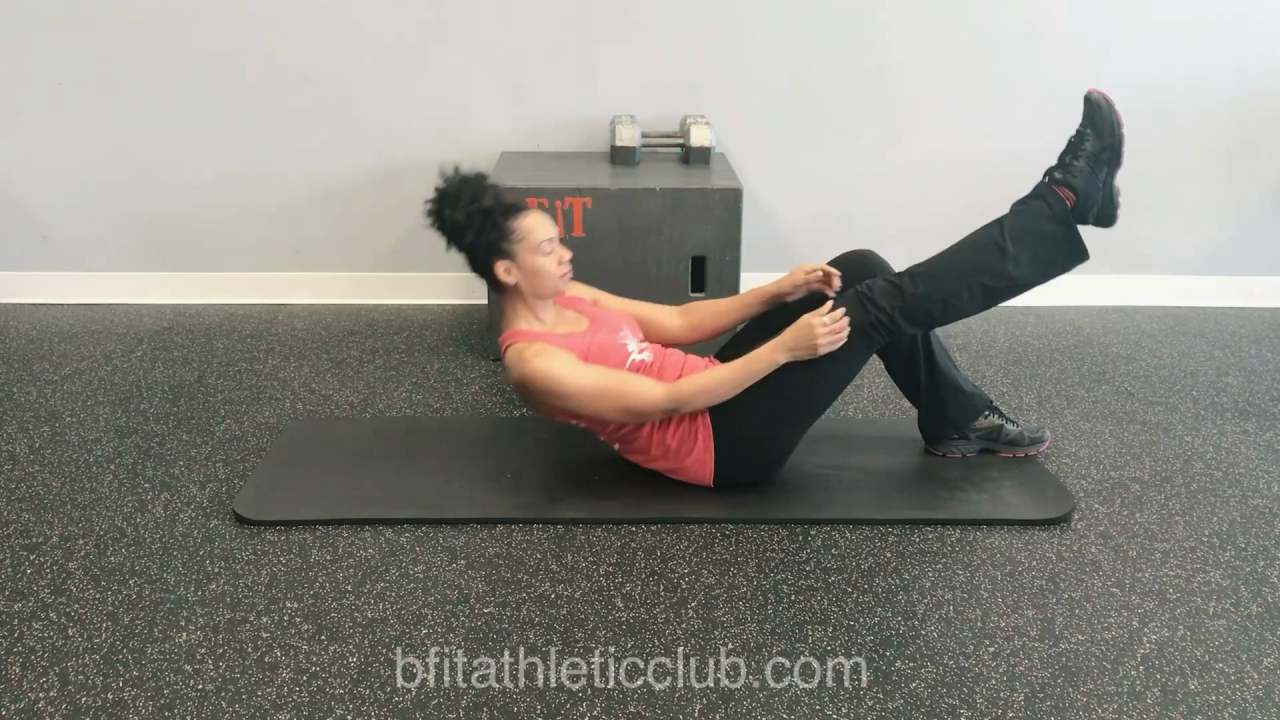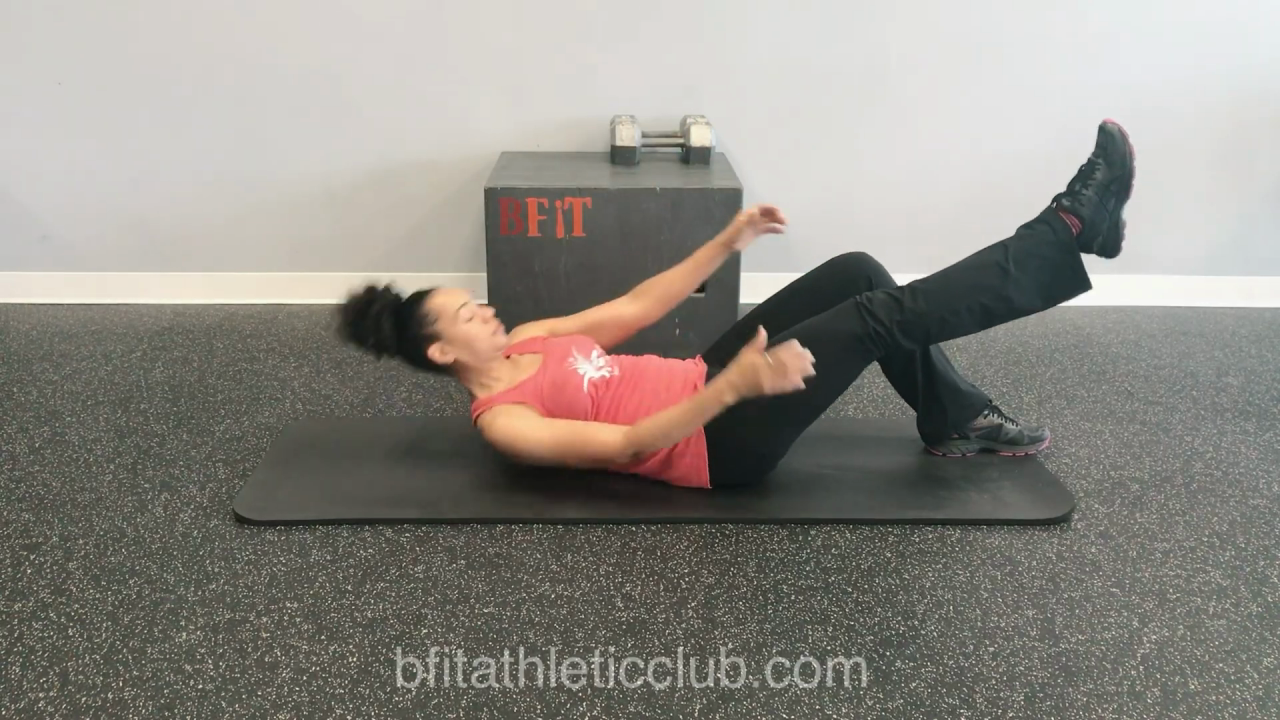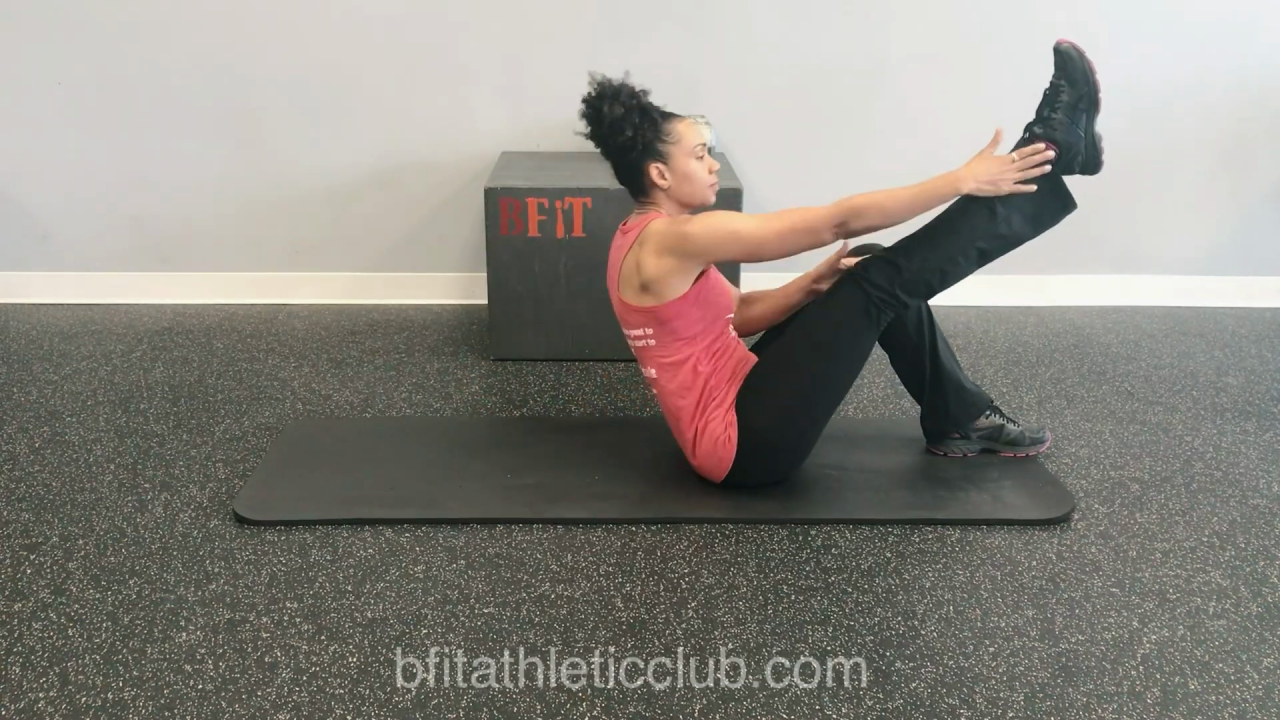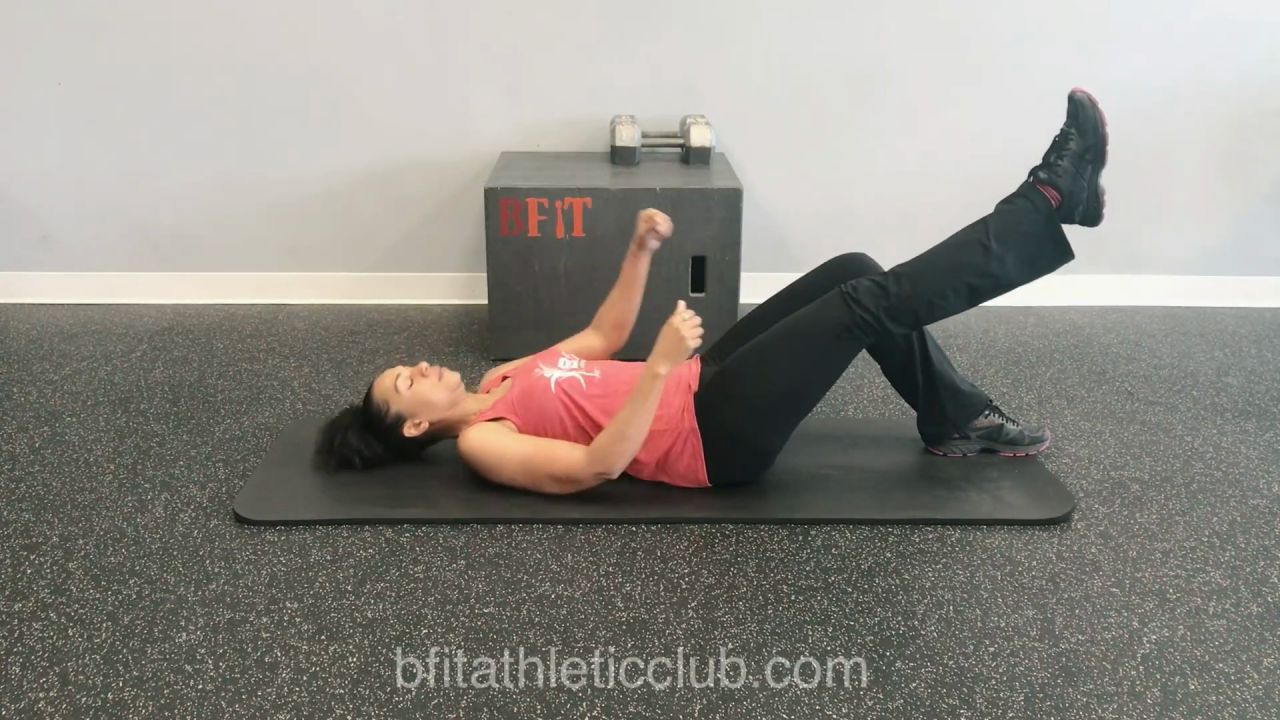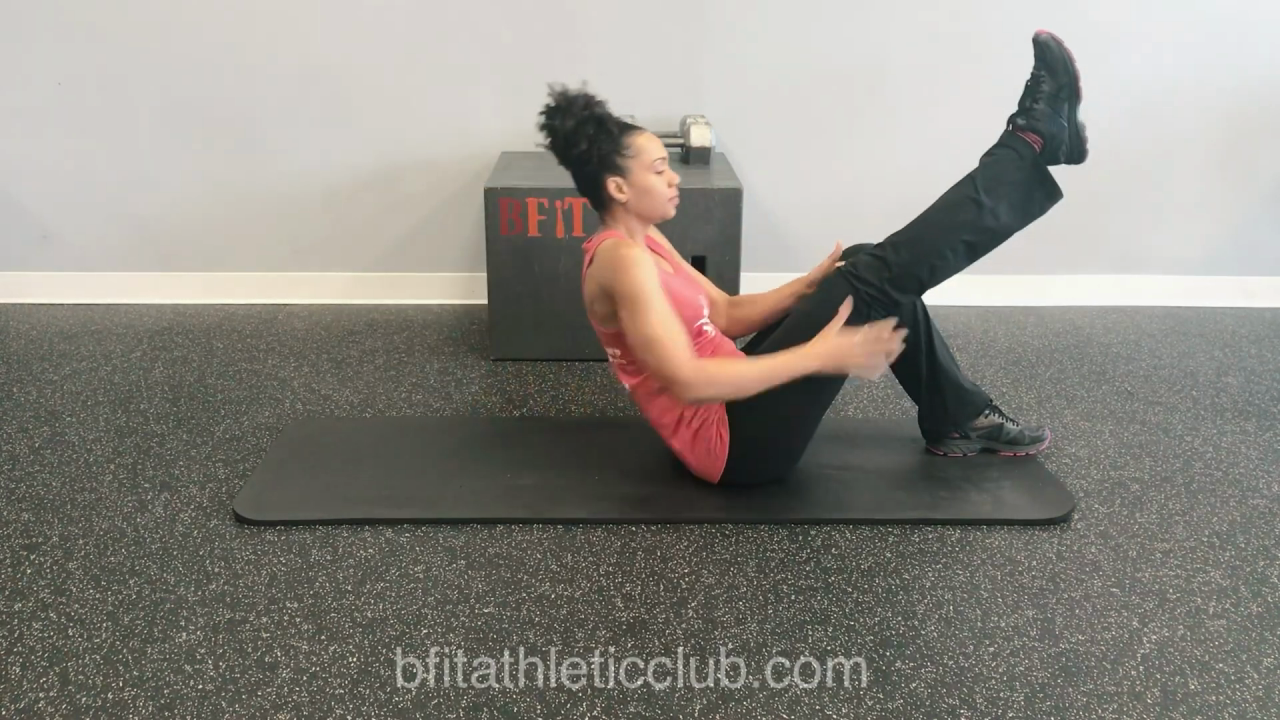
dt=1s
person 1, frame 1
left shoulder: (560, 297)
right shoulder: (532, 359)
left elbow: (677, 325)
right elbow: (665, 401)
left wrist: (779, 291)
right wrist: (786, 346)
left hip: (704, 404)
right hip: (720, 444)
left knee: (862, 272)
right knee: (889, 305)
left ankle: (959, 425)
right ankle: (1063, 200)
person 1, frame 2
left shoulder: (525, 343)
right shoulder: (501, 419)
left elbow: (636, 308)
right elbow: (629, 445)
left wrist: (727, 240)
right wrist: (734, 386)
left hip: (709, 385)
right hip: (721, 441)
left knee: (855, 273)
right knee: (881, 316)
left ankle: (956, 422)
right ankle: (1068, 230)
person 1, frame 3
left shoulder: (649, 235)
right shoulder: (680, 236)
right elbow: (839, 221)
left wrist: (813, 283)
right wrist: (963, 179)
left hip: (737, 407)
right hip: (747, 441)
left knee: (878, 280)
right knee: (886, 281)
left ankle: (960, 423)
right ankle: (1051, 145)
person 1, frame 4
left shoulder: (498, 383)
right shoulder: (479, 443)
left elbow: (601, 338)
right elbow: (599, 466)
left wrist: (640, 251)
right wrist: (663, 361)
left hip: (695, 392)
right hip: (711, 439)
left knee: (855, 272)
right knee: (869, 304)
left ankle: (956, 421)
right ankle: (1046, 201)
person 1, frame 5
left shoulder: (637, 240)
right shoulder: (623, 261)
left elbow: (728, 314)
right elbow: (689, 381)
left wrist: (815, 283)
right wrist: (818, 354)
left hip: (734, 411)
right hip: (736, 441)
left knee: (868, 274)
right knee: (876, 279)
left ankle: (958, 423)
right ankle: (1031, 141)
